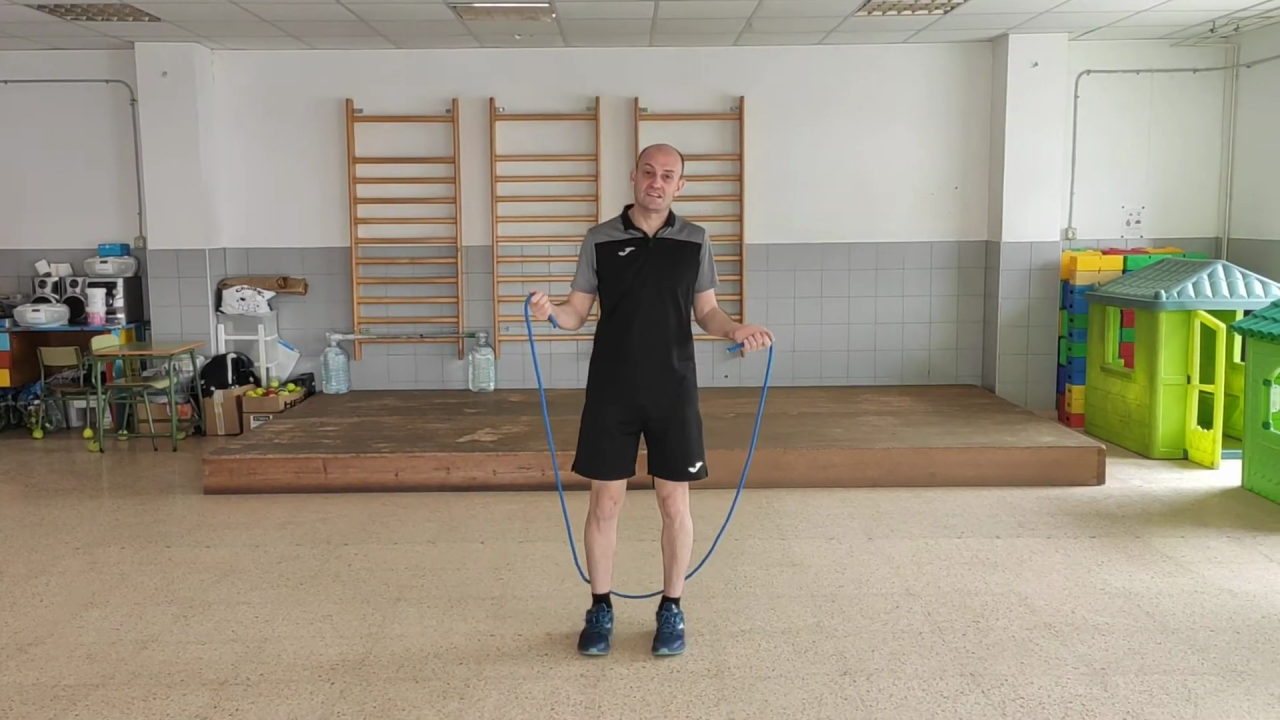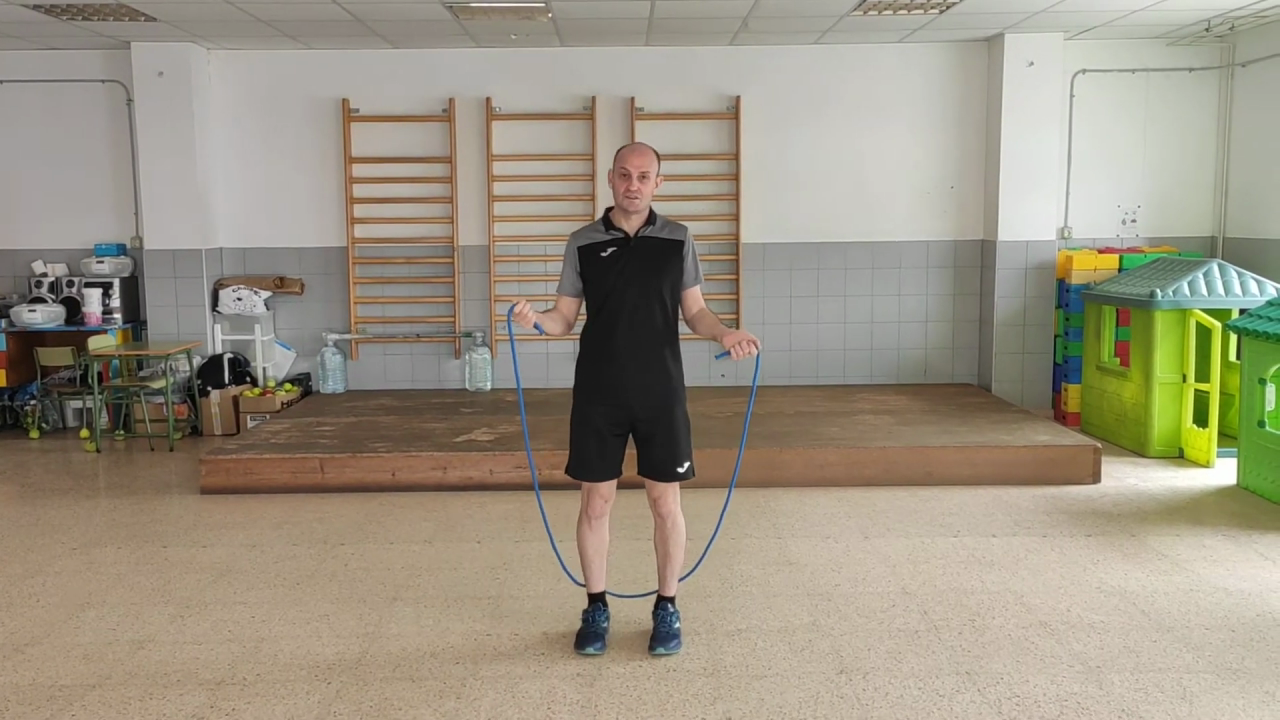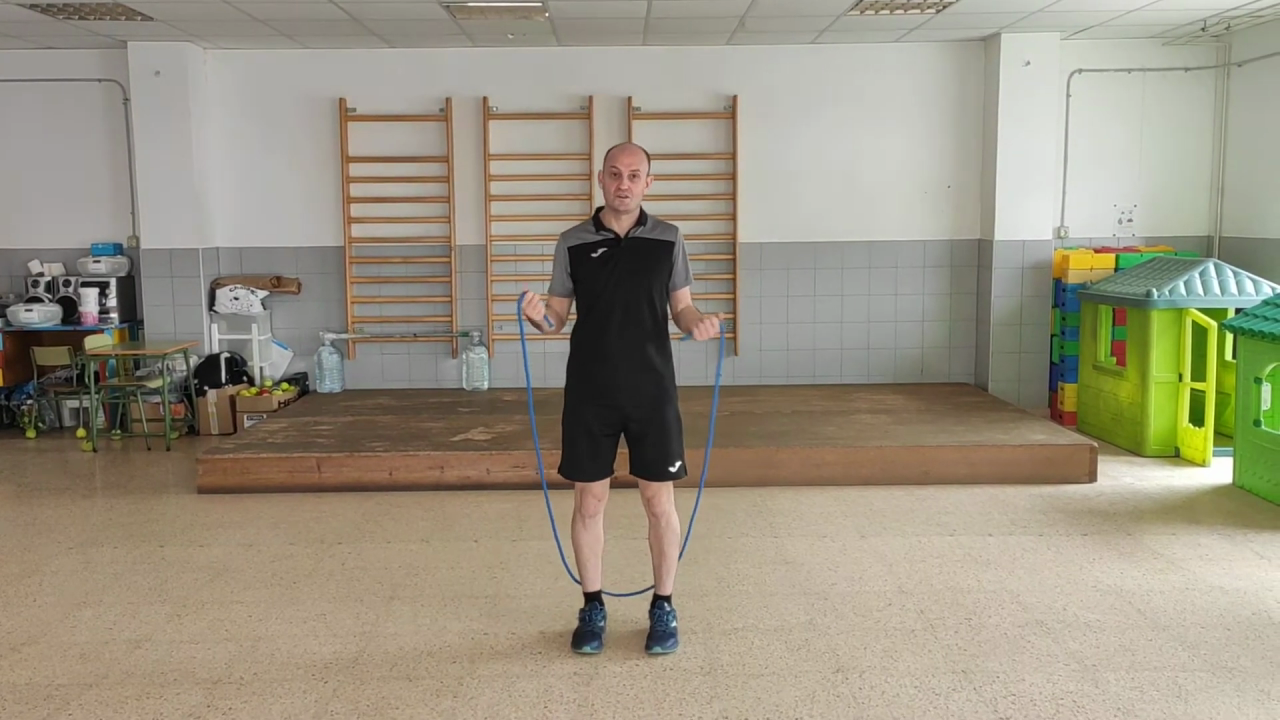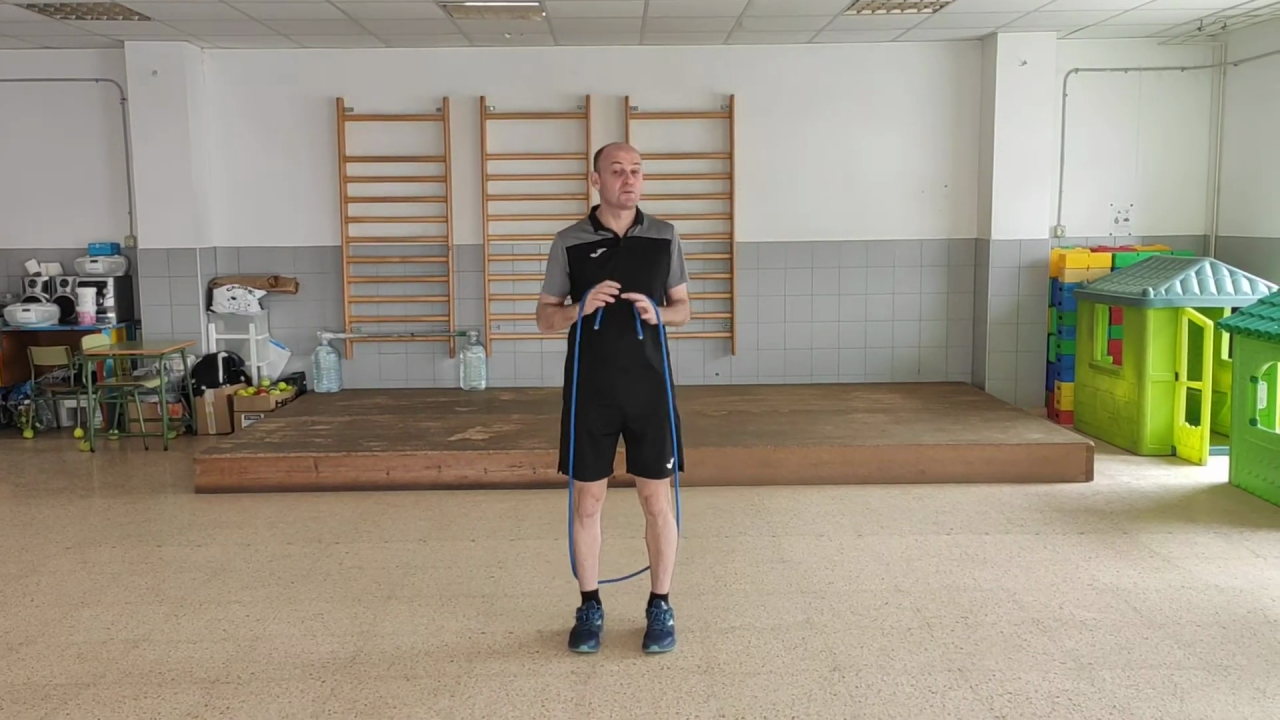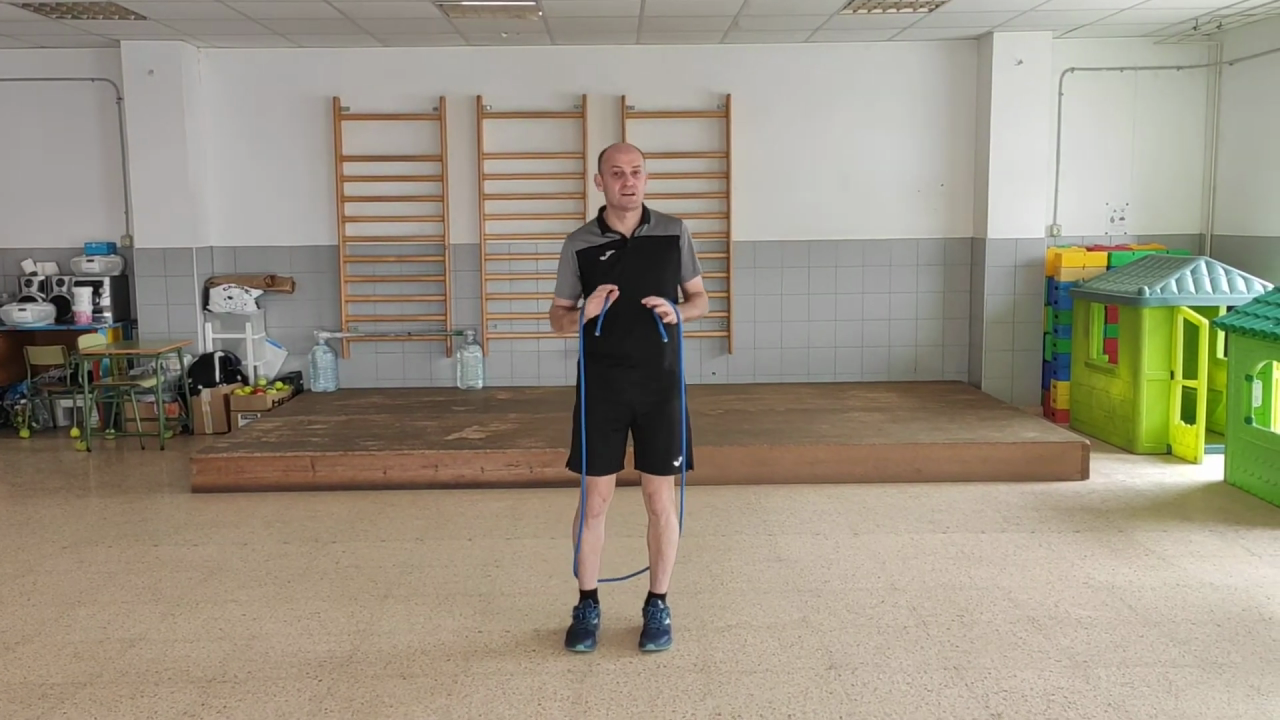
dt=0.4s
person 1, frame 1
left shoulder: (695, 241)
right shoulder: (600, 240)
left elbow: (705, 310)
right elbow: (577, 312)
left wrist: (735, 328)
right wrist: (549, 310)
left hip: (674, 393)
right hip: (611, 394)
left knee: (674, 503)
right knee: (605, 503)
left ankle: (671, 609)
right ankle: (600, 608)
person 1, frame 2
left shoulder: (678, 239)
right shoulder: (582, 243)
left elbow: (694, 310)
right elbow: (565, 318)
left wrist: (725, 333)
right wrist: (534, 318)
left hip: (661, 392)
right hip: (599, 394)
left knee: (666, 502)
right knee: (595, 502)
left ankle: (666, 608)
right ankle: (596, 608)
person 1, frame 3
left shoulder: (668, 239)
right shoulder: (573, 242)
left elbow: (681, 308)
right elbow: (559, 317)
left wrist: (700, 323)
right wrist: (538, 314)
left hip: (652, 390)
right hip: (590, 392)
left knee: (659, 501)
right knee: (589, 501)
left ankle: (663, 607)
right ankle: (593, 607)
person 1, frame 4
left shoulder: (665, 236)
right shoulder: (570, 242)
left elbow: (683, 307)
right elbow: (545, 317)
left wrist: (658, 312)
right wrist: (580, 309)
left hip: (650, 387)
right hip: (590, 391)
left knee: (657, 500)
right knee: (587, 500)
left ankle: (660, 606)
right ankle: (590, 606)
person 1, frame 5
left shoulder: (673, 232)
right shoulder: (579, 244)
left elbow: (700, 299)
right elbow: (557, 317)
left wrist: (676, 311)
right wrist: (585, 313)
left hip: (660, 386)
right hip: (601, 387)
left knee: (660, 498)
right knee: (595, 498)
left ankle: (657, 605)
right ankle: (587, 605)
